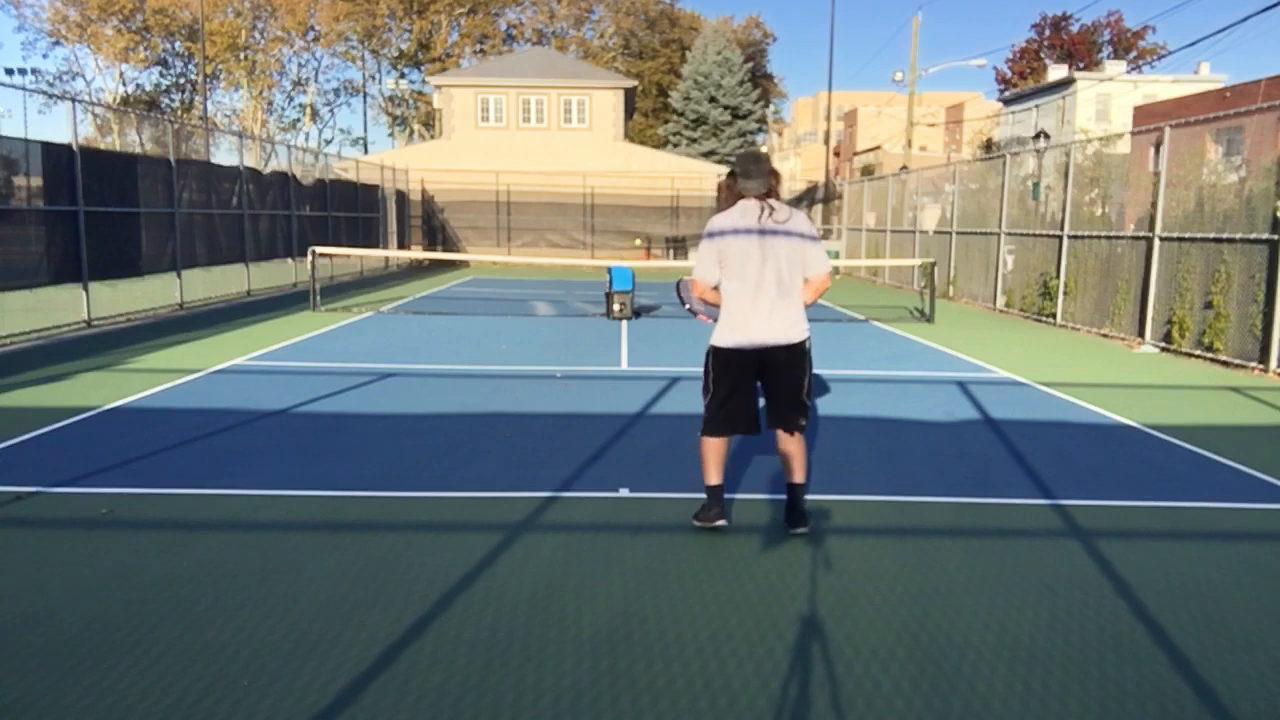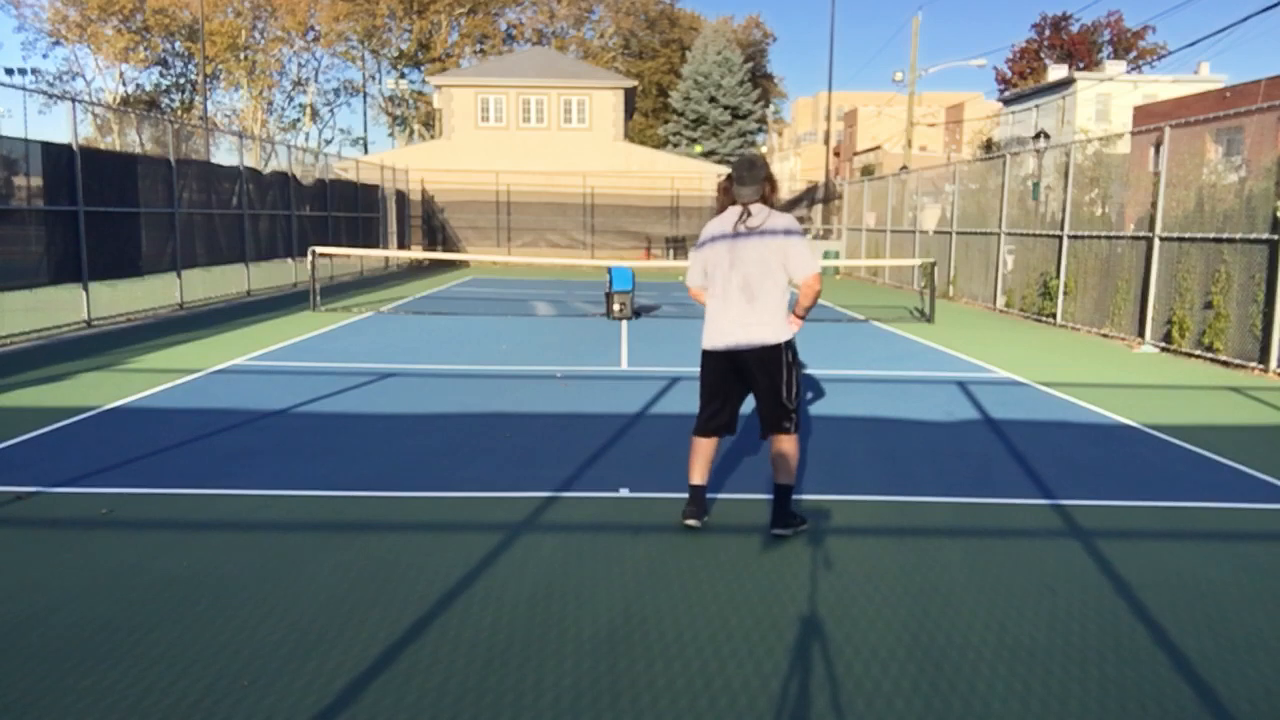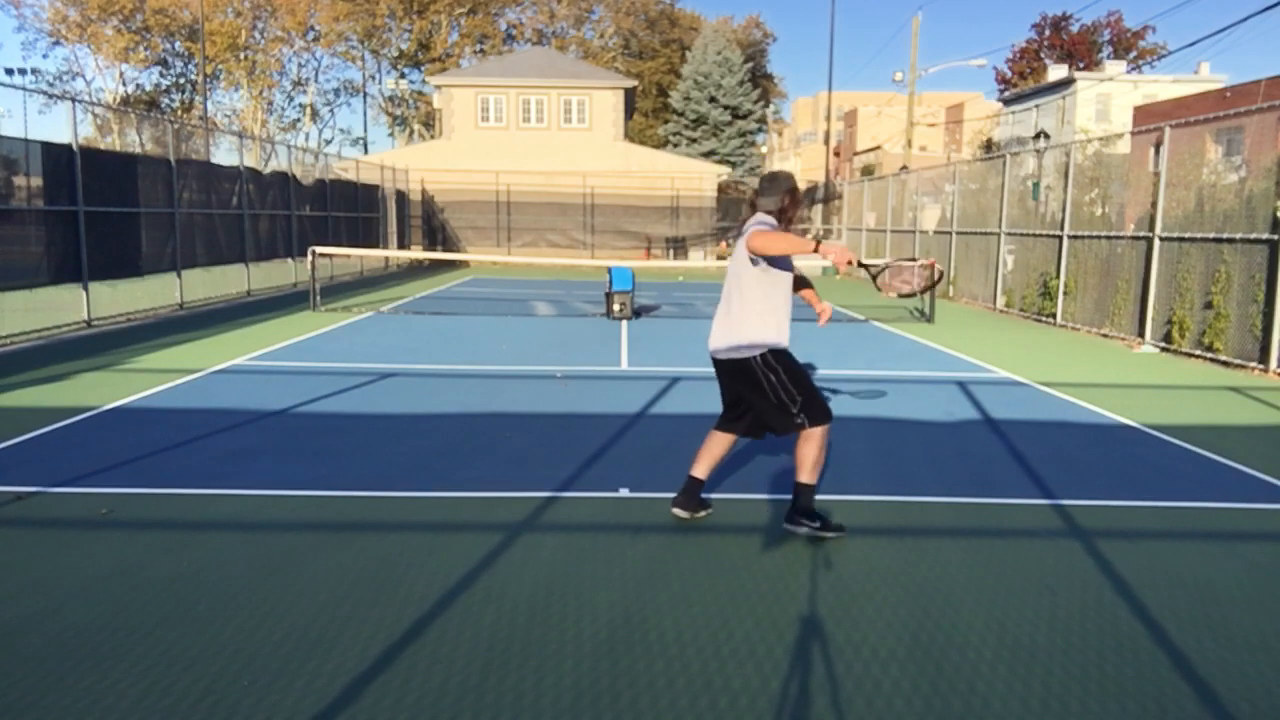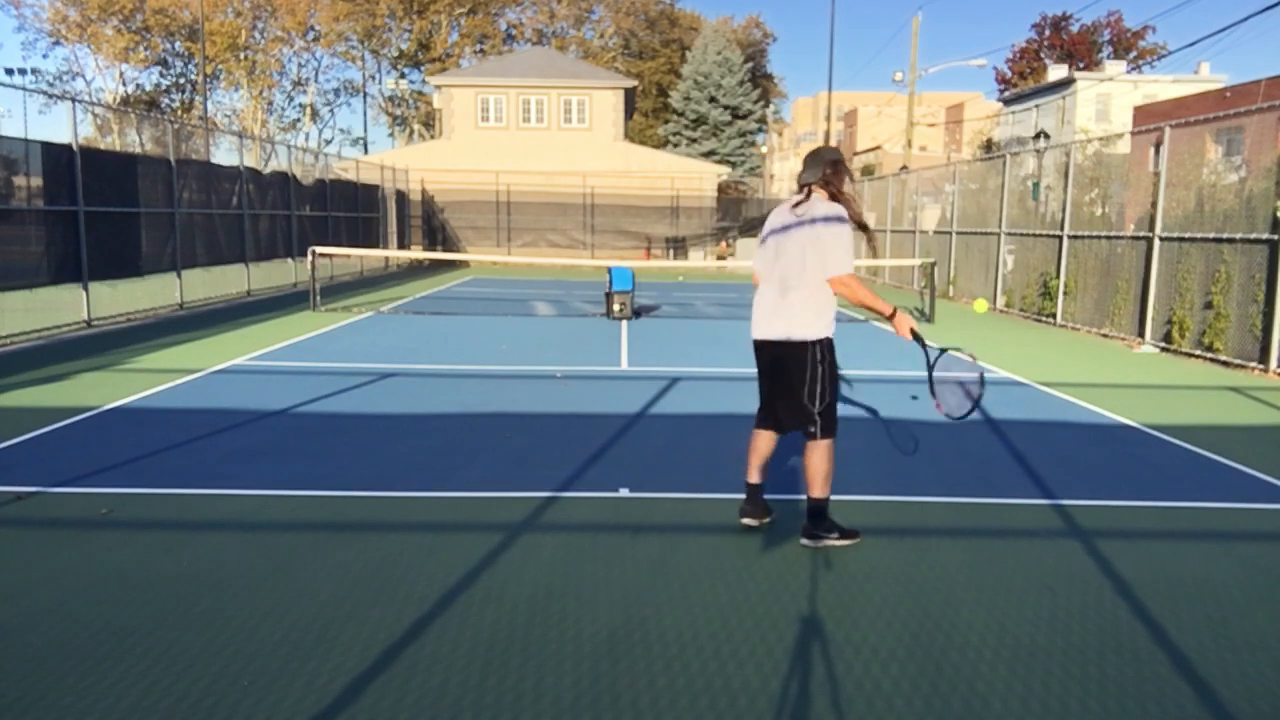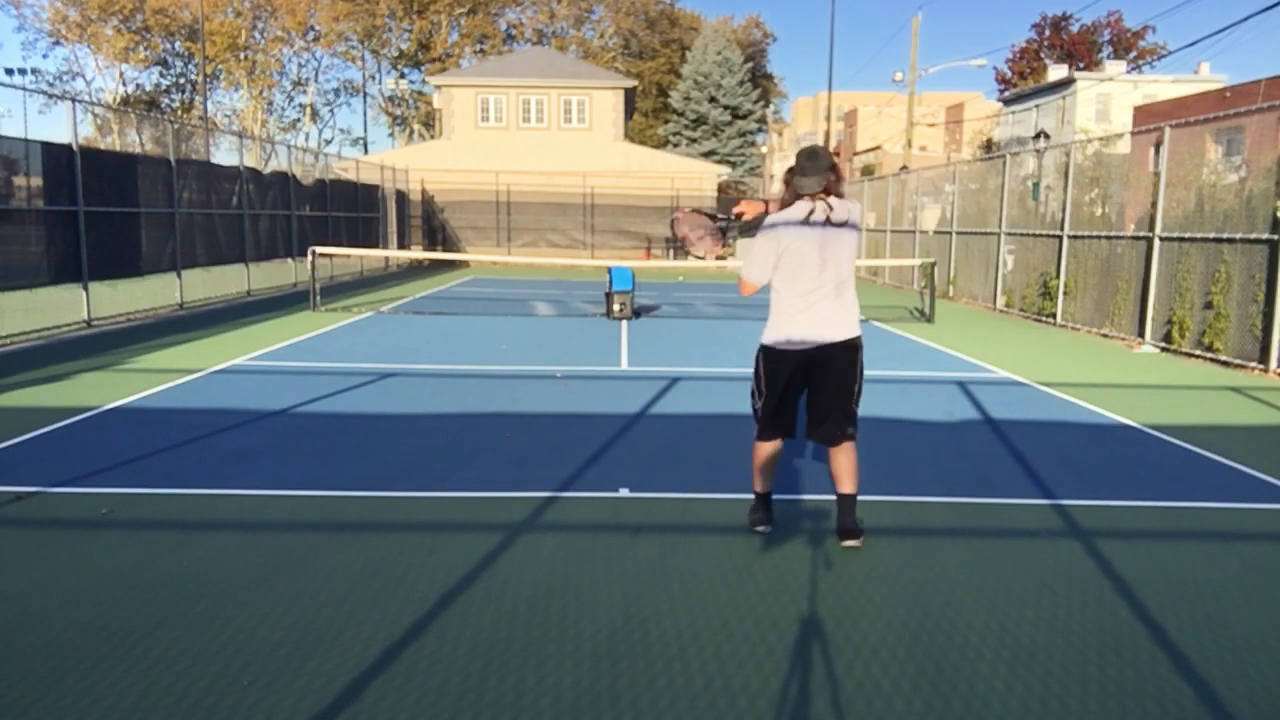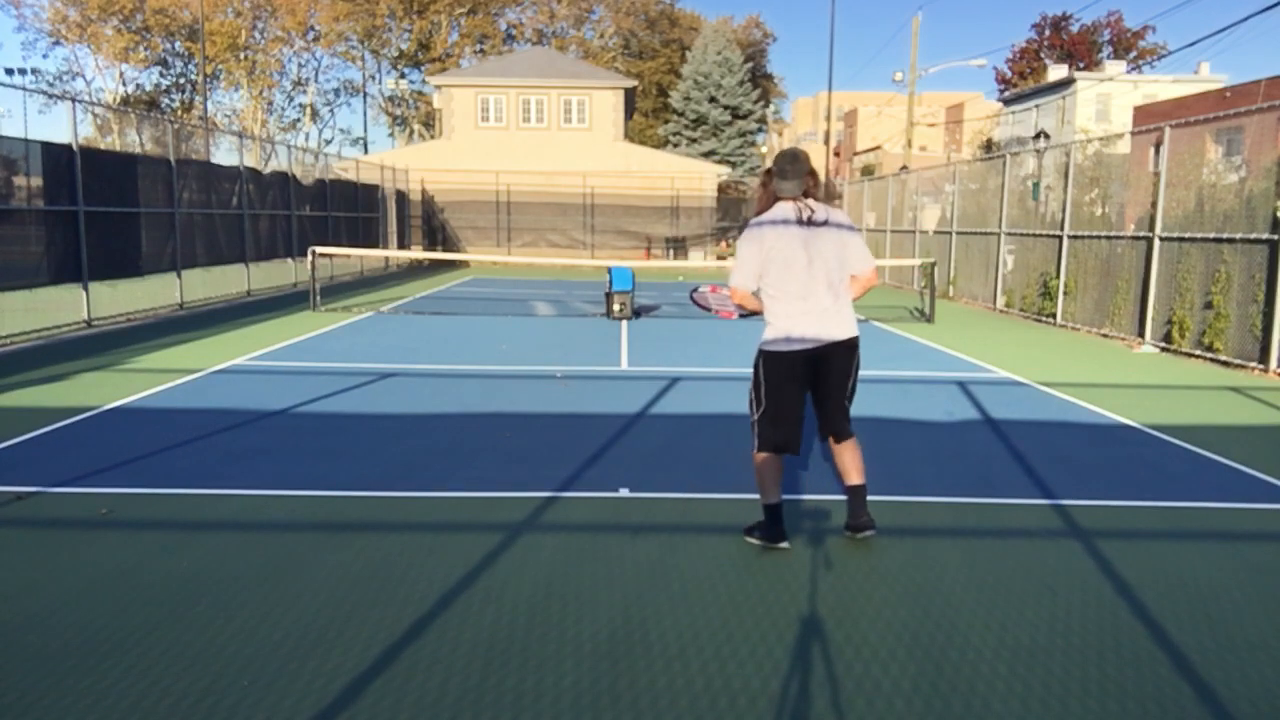
dt=0.5s
person 1, frame 1
left shoulder: (720, 224)
right shoulder: (799, 222)
left elbow: (700, 288)
right elbow: (821, 281)
left hip: (733, 342)
right hip: (789, 340)
left knee: (716, 423)
right knee: (791, 425)
left ankle: (714, 504)
right ankle: (796, 510)
person 1, frame 2
left shoulder: (711, 230)
right shoulder: (784, 224)
left elbow: (696, 289)
right elbow: (812, 283)
right wrist: (797, 314)
left hip: (719, 343)
right hip: (770, 342)
left knee: (708, 425)
right knee: (784, 427)
left ankle: (695, 504)
right ankle: (782, 513)
person 1, frame 3
left shoulder: (773, 234)
right shoulder: (763, 228)
left elbow: (791, 276)
right elbow: (757, 243)
left wrist: (816, 300)
right wrist: (821, 247)
left hip: (729, 349)
right hip: (754, 351)
left knee: (731, 422)
right knee: (816, 419)
left ankle: (688, 496)
right ankle: (801, 510)
person 1, frame 4
left shoulder: (776, 215)
right shoulder: (830, 216)
right elbow: (841, 281)
right wrist: (892, 314)
left hip: (766, 333)
right hip: (804, 336)
left knee: (769, 418)
right knee: (819, 428)
left ankle: (753, 502)
right ankle: (816, 523)
person 1, frame 5
left shoulder: (776, 226)
right shoulder: (850, 214)
left elbow: (747, 286)
right wrist: (766, 207)
left hip: (785, 343)
right hip: (840, 340)
left knee: (769, 428)
right knee: (840, 432)
left ankle: (763, 509)
right ankle: (847, 522)
person 1, frame 6
left shoulder: (759, 228)
right shoulder: (838, 221)
left elbow: (739, 294)
right elbow: (868, 275)
left hip: (784, 346)
right hip: (839, 340)
left knee: (767, 438)
right knee: (840, 431)
left ankle: (773, 525)
right ankle: (859, 513)
